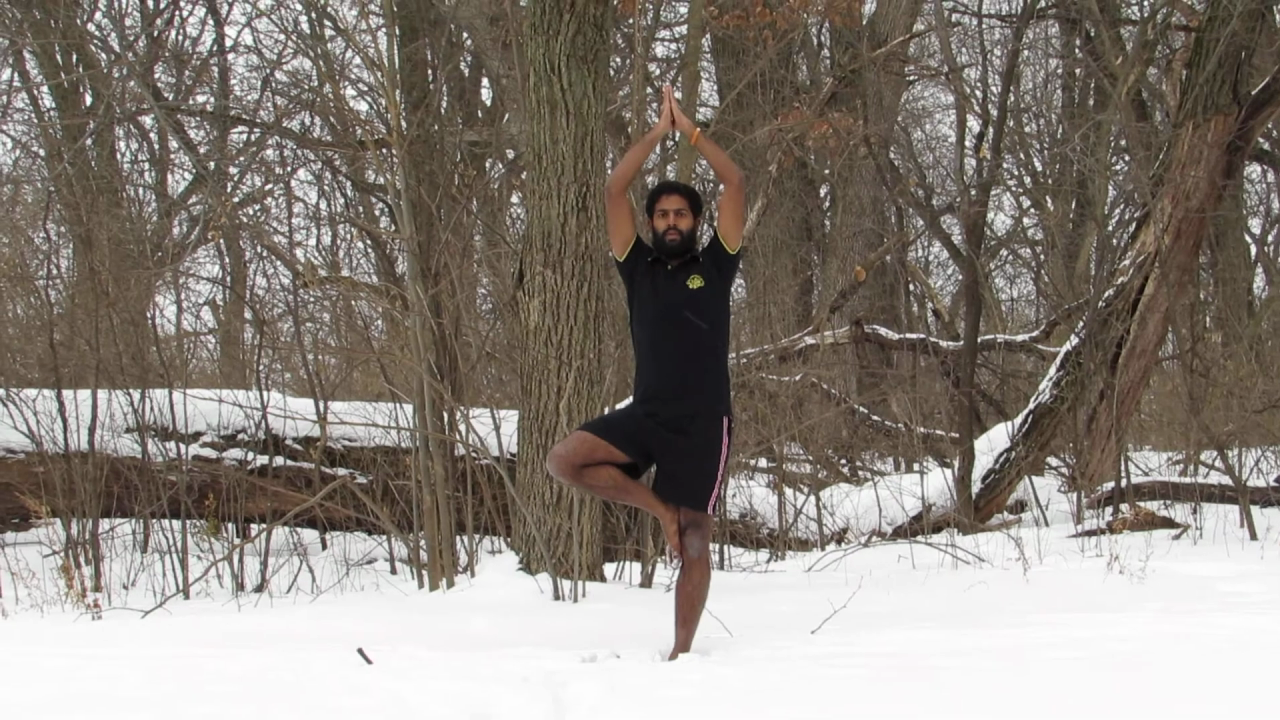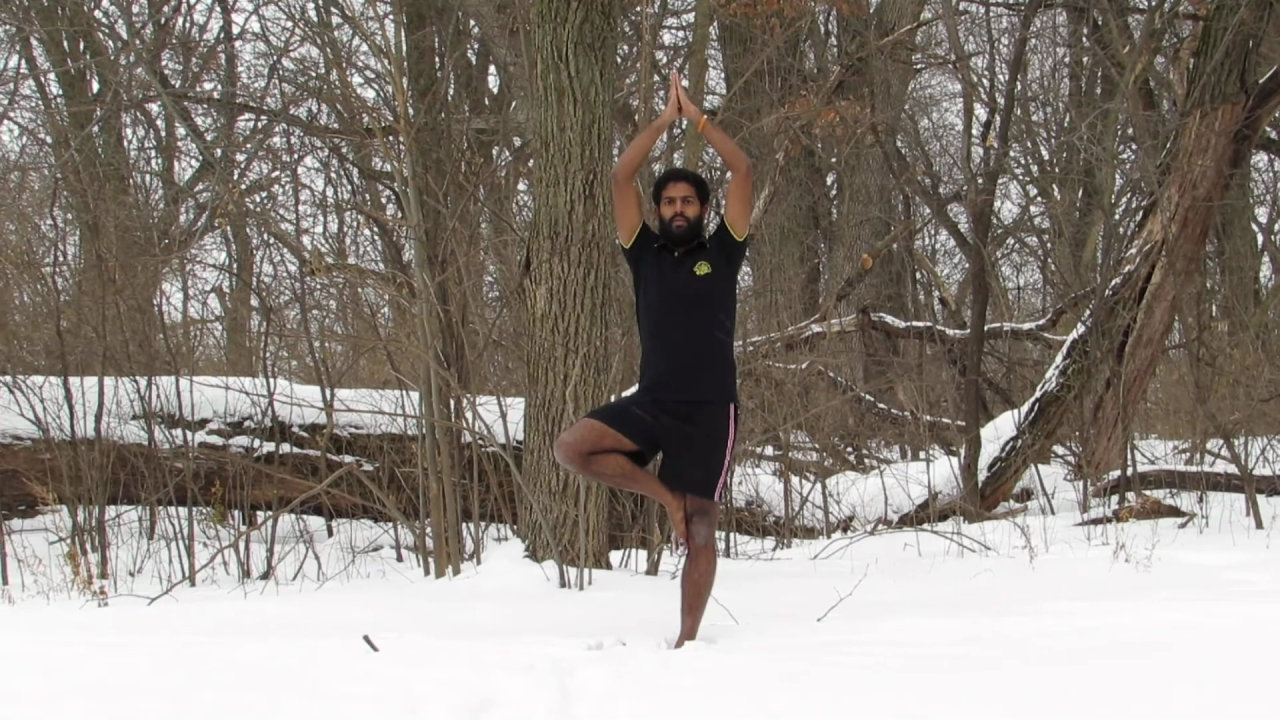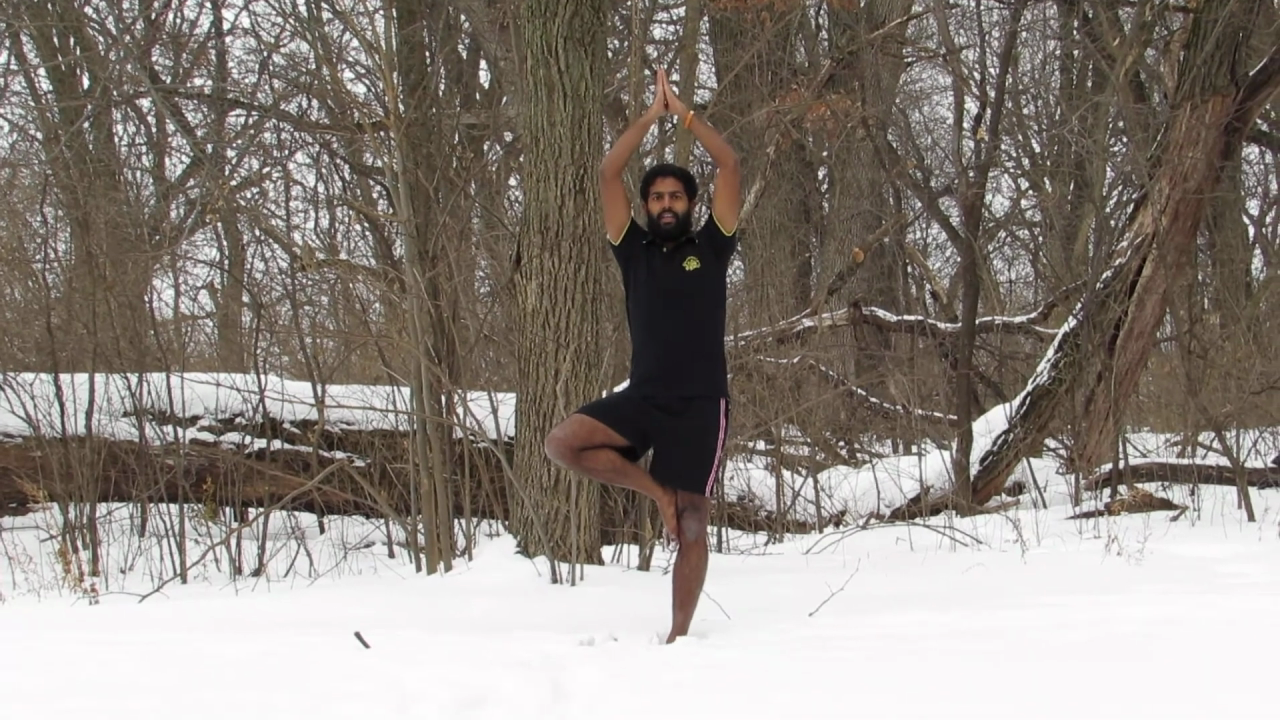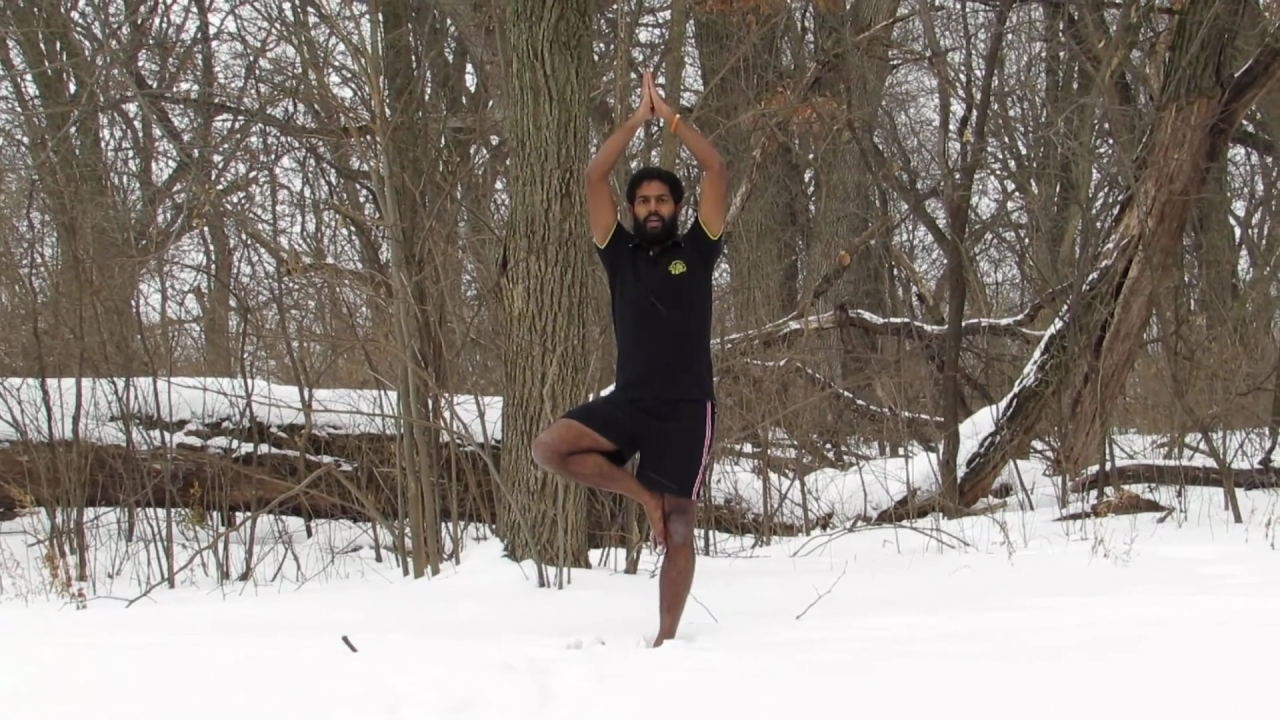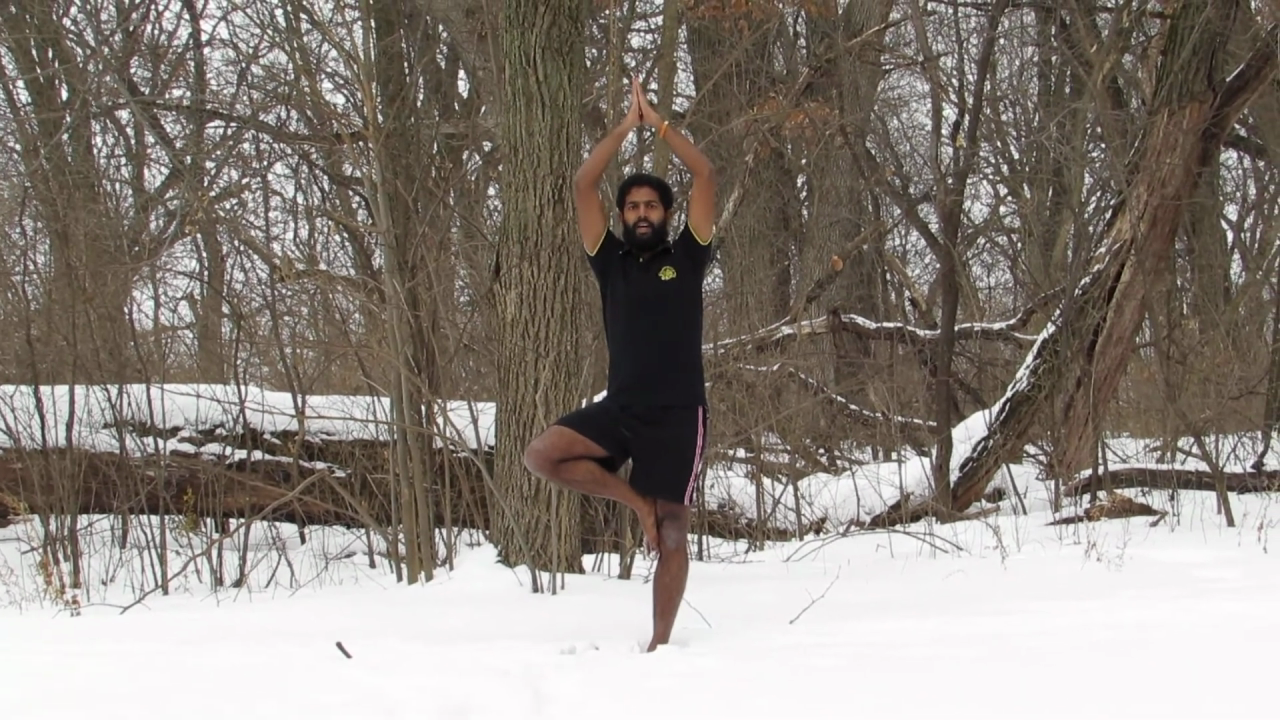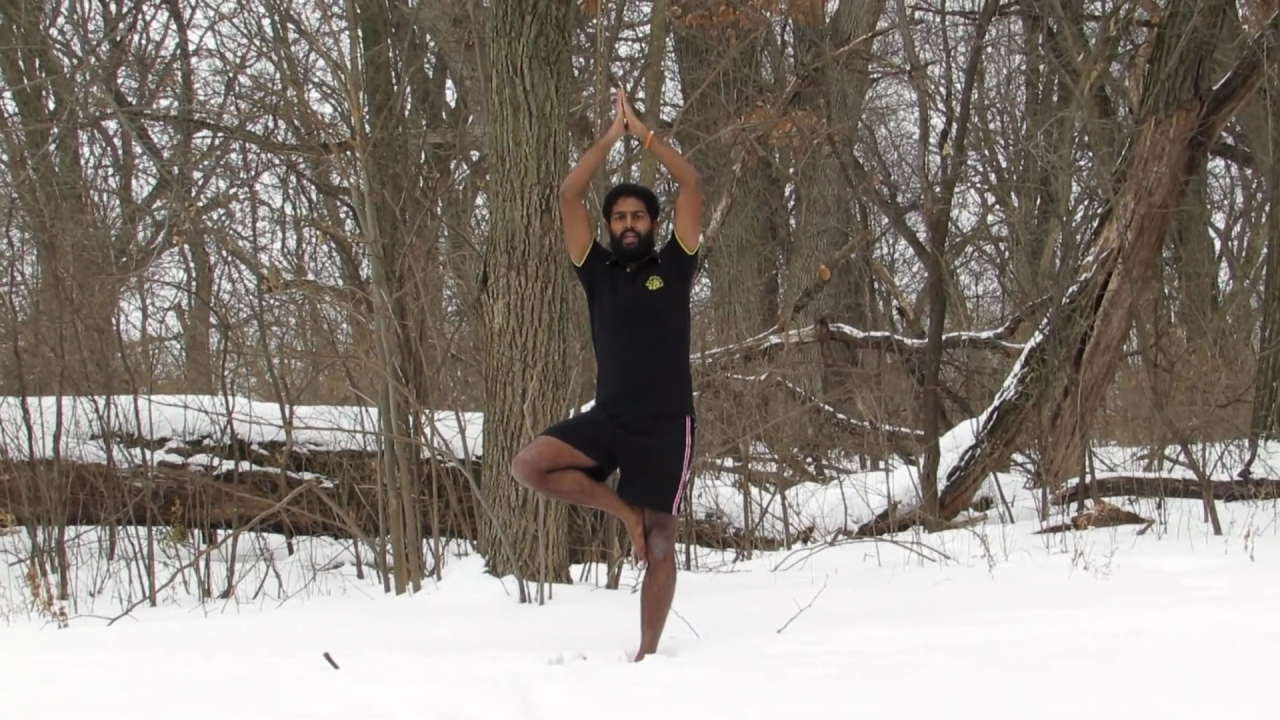
dt=0.7s
person 1, frame 1
left shoulder: (715, 267)
right shoulder: (638, 268)
left elbow: (735, 184)
right elbow: (614, 191)
left wrist: (689, 129)
right wrist: (656, 131)
left hip: (703, 421)
right hip: (645, 414)
left knee: (695, 542)
right knee: (563, 460)
left ankle: (682, 651)
right ankle: (660, 509)
person 1, frame 2
left shoulder: (722, 253)
right shoulder: (645, 254)
left elbow: (743, 172)
right elbow: (620, 177)
left wrist: (696, 116)
right wrist: (664, 119)
left hip: (710, 408)
right hip: (651, 401)
left knee: (701, 529)
right knee: (570, 447)
left ankle: (687, 639)
right ankle: (665, 496)
person 1, frame 3
left shoulder: (711, 246)
right shoulder: (634, 250)
left elbow: (730, 166)
right elbow: (608, 173)
left wrist: (684, 112)
right wrist: (651, 113)
left hip: (701, 403)
right hip: (642, 396)
left knee: (692, 524)
right knee: (561, 442)
left ankle: (680, 634)
right ankle: (657, 492)
person 1, frame 4
left shoulder: (696, 252)
right shoulder: (619, 254)
left elbow: (716, 170)
right elbow: (594, 176)
left wrist: (669, 115)
right wrist: (636, 118)
left hip: (686, 406)
right hip: (628, 400)
left knee: (679, 526)
right knee: (548, 447)
left ankle: (666, 638)
right ankle: (643, 495)
person 1, frame 5
left shoulder: (686, 258)
right shoulder: (610, 261)
left elbow: (705, 176)
right elbow: (583, 185)
left wrist: (658, 123)
right wrist: (625, 125)
left hip: (678, 412)
right hip: (619, 406)
left knee: (672, 529)
right knee: (540, 454)
left ankle: (660, 642)
right ankle: (635, 501)
person 1, frame 6
left shoulder: (673, 268)
right shoulder: (597, 272)
left elbow: (691, 185)
right elbow: (568, 196)
left wrist: (643, 132)
right wrist: (610, 136)
left hip: (666, 422)
right hip: (608, 416)
left knee: (660, 540)
right knee: (527, 465)
left ankle: (647, 652)
right ankle: (623, 511)
